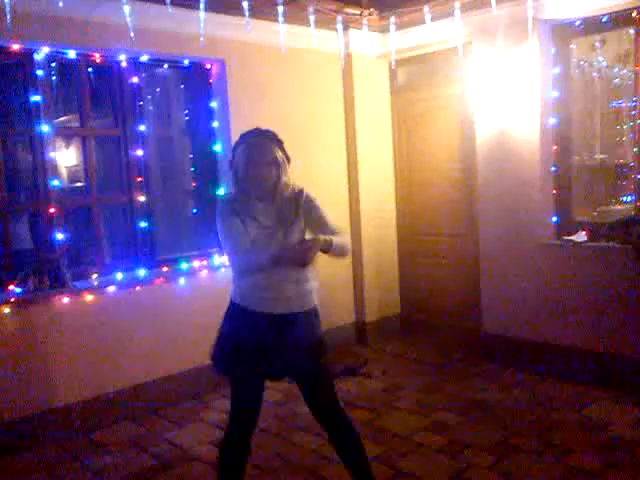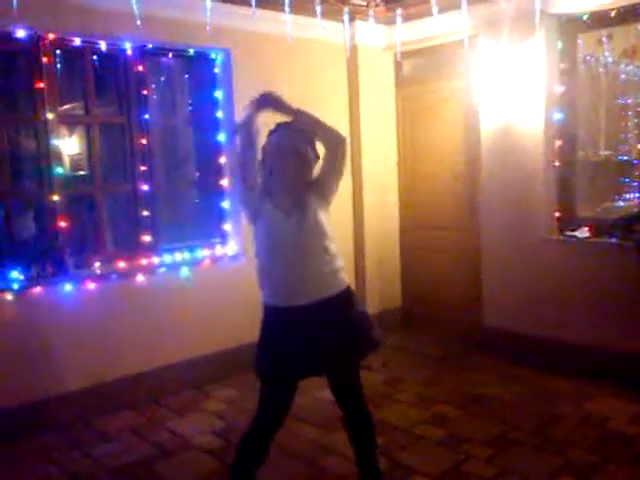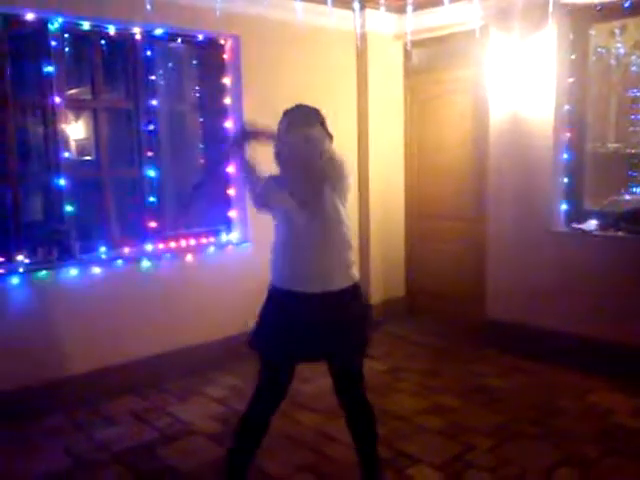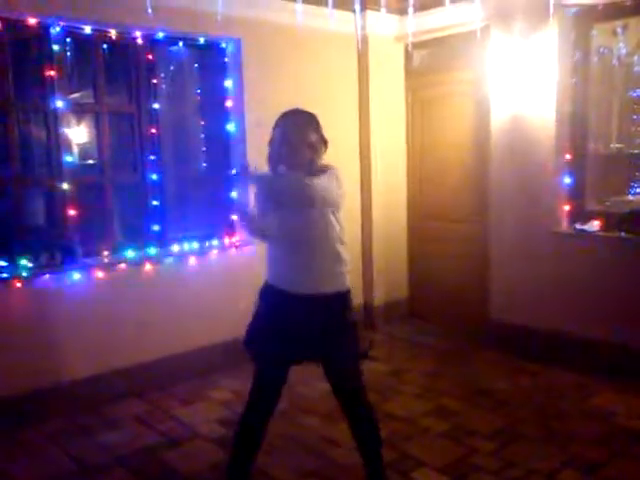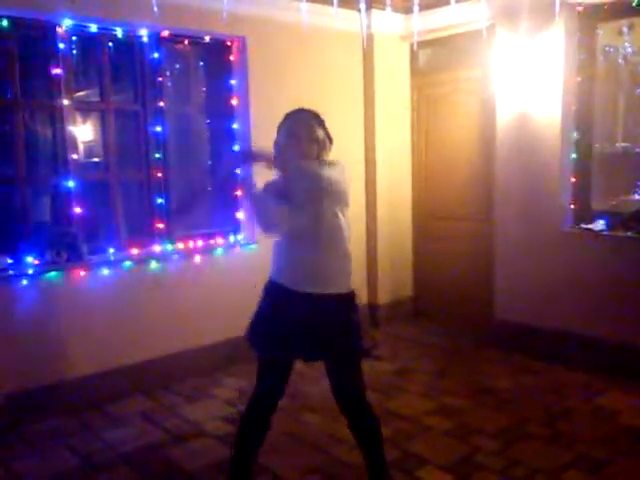
dt=1s
person 1, frame 1
left shoulder: (299, 201)
right shoulder: (230, 209)
left elbow: (343, 244)
right elbow: (239, 262)
left wrist: (321, 241)
right wrist: (280, 255)
left hip: (298, 319)
right hip: (249, 321)
left knee: (328, 409)
right knee: (243, 417)
person 1, frame 2
left shoulder: (317, 194)
right shoulder: (258, 200)
left elbow: (337, 144)
right elbow: (244, 163)
left wrist: (287, 110)
right wrist: (252, 117)
left hip: (333, 308)
right hip: (285, 317)
left knee: (352, 401)
right knee: (271, 414)
person 1, frame 3
left shoulder: (334, 177)
right shoulder: (275, 185)
left elbow: (319, 151)
right elbow: (263, 199)
left wrist: (261, 135)
right wrist: (244, 157)
left hip: (338, 300)
right hip: (289, 302)
left knee: (352, 395)
right knee: (267, 398)
person 1, frame 4
left shoulder: (327, 179)
right shoulder: (267, 188)
left elbow: (310, 192)
right elbow: (268, 231)
left wrist: (262, 175)
right wrist: (247, 216)
left hip: (330, 303)
right hip: (281, 302)
left knee: (352, 395)
right knee: (261, 400)
person 1, frame 5
left shoulder: (333, 176)
right shoulder: (273, 191)
left elbow: (316, 179)
right elbow: (270, 223)
left wrist: (267, 158)
right wrist: (246, 182)
left hip: (334, 303)
right hip: (286, 301)
left knee: (352, 398)
right knee: (264, 398)
